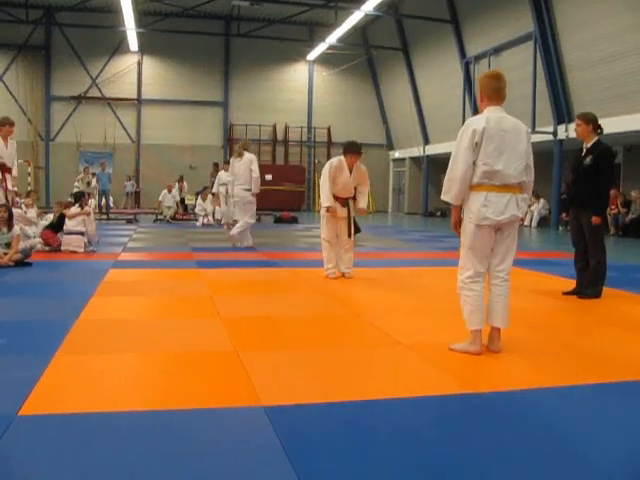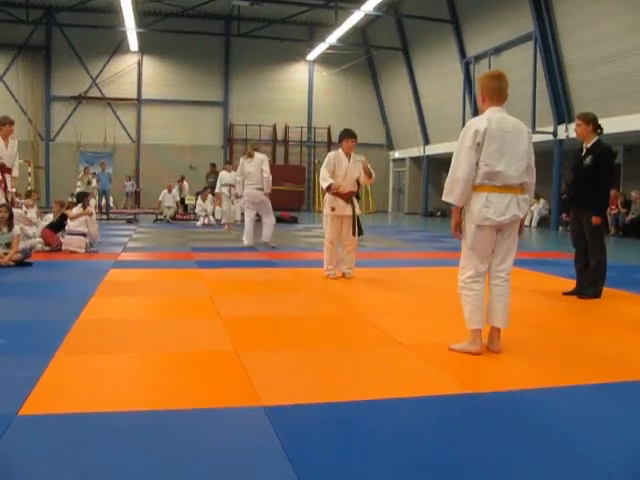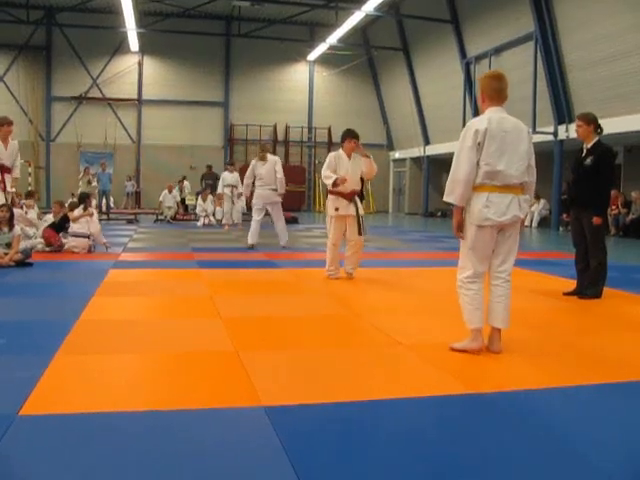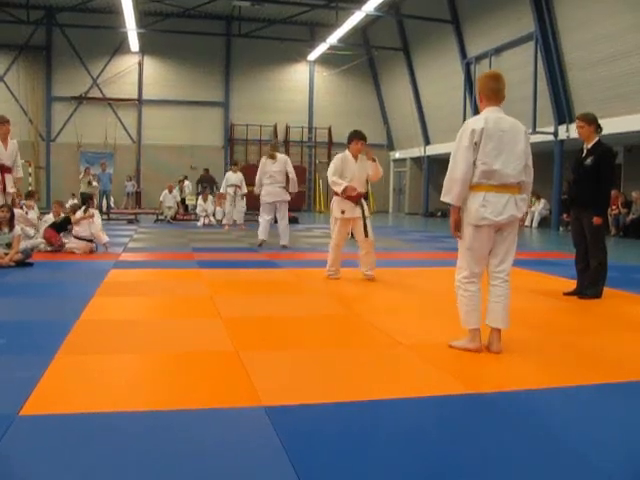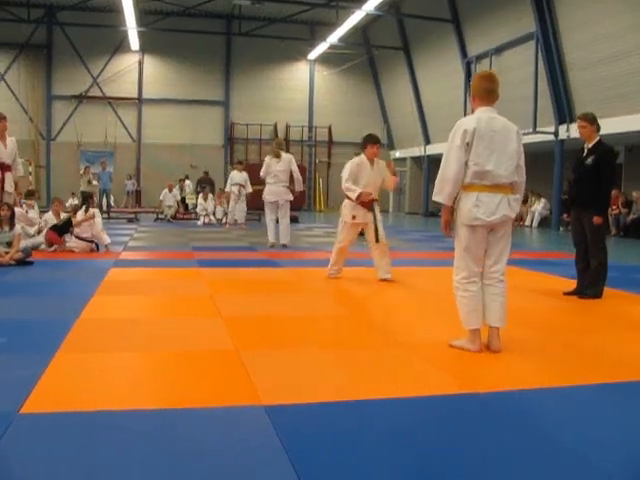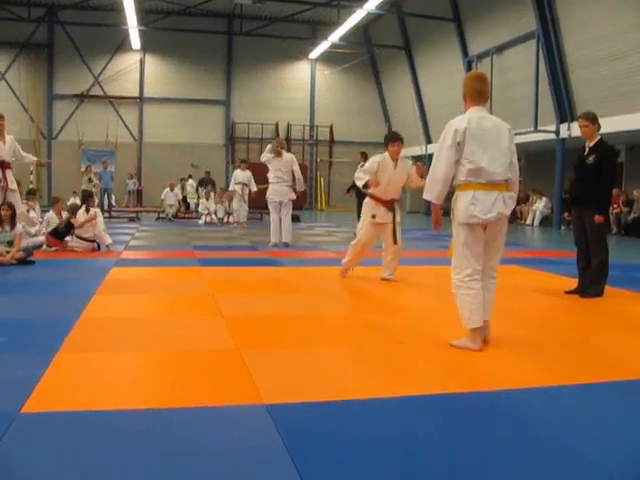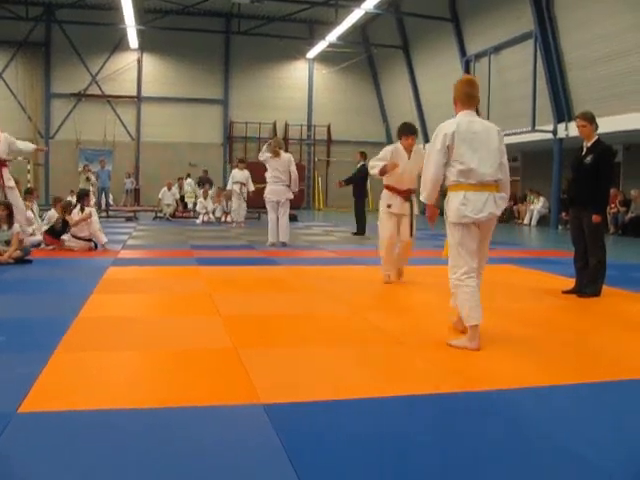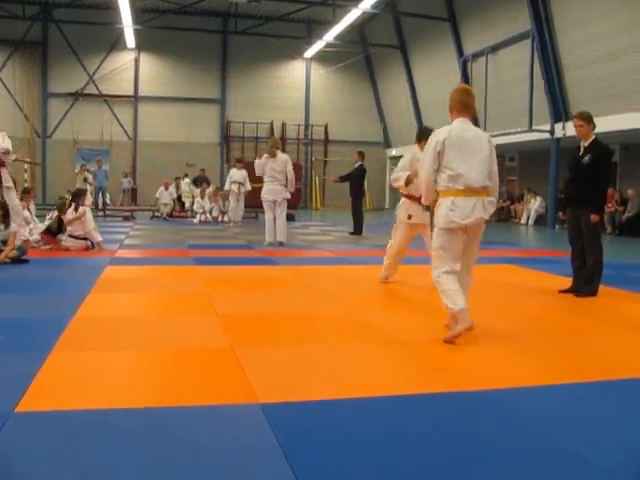
dt=0.2s
person 1, frame 1
left shoulder: (475, 125)
right shoulder: (521, 129)
left elbow: (460, 170)
right elbow: (528, 172)
left wrist: (455, 207)
right wrist: (520, 206)
left hip: (482, 203)
right hip: (510, 203)
left knee: (472, 273)
right knee: (501, 273)
left ankle: (475, 339)
right ankle: (495, 337)
person 1, frame 2
left shoulder: (477, 125)
right shoulder: (522, 129)
left elbow: (462, 171)
right elbow: (530, 173)
left wrist: (456, 208)
right wrist: (522, 209)
left hip: (482, 203)
right hip: (511, 204)
left knee: (472, 273)
right knee: (501, 273)
left ankle: (475, 338)
right ankle: (495, 337)
person 1, frame 3
left shoulder: (477, 126)
right shoulder: (522, 129)
left elbow: (463, 171)
right elbow: (530, 173)
left wrist: (457, 209)
right wrist: (522, 208)
left hip: (484, 203)
right hip: (512, 204)
left knee: (470, 273)
right knee: (501, 274)
left ankle: (475, 336)
right ankle: (495, 337)
person 1, frame 4
left shoulder: (474, 125)
right shoulder: (519, 129)
left elbow: (460, 170)
right elbow: (527, 173)
left wrist: (455, 208)
right wrist: (519, 207)
left hip: (481, 203)
right hip: (509, 204)
left knee: (468, 274)
right knee: (501, 274)
left ankle: (473, 336)
right ankle: (495, 337)
person 1, frame 5
left shoulder: (466, 125)
right shoulder: (512, 129)
left elbow: (452, 170)
right elbow: (520, 173)
left wrist: (446, 206)
right wrist: (512, 205)
left hip: (474, 202)
right hip: (503, 203)
left knee: (467, 274)
right knee: (496, 274)
left ankle: (473, 337)
right ankle: (494, 336)
person 1, frame 6
left shoulder: (458, 125)
right shoulder: (504, 128)
left elbow: (443, 168)
right elbow: (514, 170)
left wrist: (436, 204)
right wrist: (508, 202)
left hip: (471, 200)
right hip: (499, 200)
left knee: (467, 271)
right knee: (489, 269)
left ankle: (474, 336)
right ankle: (484, 326)
person 1, frame 7
left shoulder: (448, 128)
right shoulder: (493, 130)
left elbow: (433, 169)
right elbow: (504, 171)
left wrist: (430, 203)
right wrist: (500, 203)
left hip: (462, 201)
right hip: (489, 201)
left knee: (463, 270)
right knee: (476, 267)
left ankle: (473, 334)
right ankle: (463, 319)
person 1, frame 8
left shoulder: (441, 135)
right shoulder: (485, 138)
left elbow: (426, 175)
right elbow: (493, 179)
left wrist: (429, 201)
right wrist: (488, 207)
left hip: (452, 205)
right hip: (478, 206)
left knee: (444, 269)
right knee: (464, 268)
left ankle: (462, 317)
right ankle: (456, 316)
person 2, frame 1
left shoulder: (604, 151)
right shoulder: (581, 152)
left elbow: (606, 185)
left wrist: (599, 212)
right wrist: (568, 208)
left hip: (592, 210)
right hip: (577, 209)
left knee: (595, 250)
right knee: (580, 249)
left ankle: (593, 288)
right ankle: (581, 285)
person 2, frame 2
left shoulder: (604, 151)
right shoulder: (581, 152)
left elbow: (606, 184)
left wrist: (599, 212)
right wrist: (569, 208)
left hip: (592, 210)
right hip: (577, 209)
left knee: (595, 250)
right knee: (580, 249)
left ankle: (594, 288)
right ankle: (581, 285)
person 2, frame 3
left shoulder: (604, 151)
right shoulder: (581, 152)
left elbow: (606, 185)
left wrist: (600, 213)
right wrist: (569, 208)
left hip: (593, 210)
right hip: (577, 209)
left knee: (595, 250)
right knee: (580, 249)
left ankle: (594, 289)
right ankle: (582, 286)
person 2, frame 4
left shoulder: (605, 151)
right shoulder: (581, 152)
left elbow: (607, 185)
left wrist: (600, 212)
right wrist: (570, 208)
left hip: (593, 210)
right hip: (578, 209)
left knee: (595, 250)
right knee: (580, 249)
left ankle: (594, 288)
right ankle: (582, 286)
person 2, frame 5
left shoulder: (605, 151)
right shoulder: (582, 152)
left elbow: (607, 185)
left wrist: (601, 212)
right wrist: (570, 208)
left hip: (593, 210)
right hip: (578, 209)
left knee: (596, 250)
right knee: (581, 249)
left ankle: (594, 289)
right ankle: (582, 286)
person 2, frame 6
left shoulder: (606, 150)
right shoulder: (583, 151)
left elbow: (608, 183)
left wrist: (602, 211)
right wrist: (571, 207)
left hip: (594, 209)
right hip: (579, 208)
left knee: (597, 249)
right knee: (582, 248)
left ankle: (595, 287)
right ankle: (583, 284)
person 2, frame 7
left shoulder: (604, 150)
right shoulder: (580, 151)
left elbow: (606, 183)
left wrist: (599, 211)
right wrist: (569, 206)
left hip: (592, 208)
right hip: (576, 207)
left knee: (594, 248)
right knee: (579, 248)
left ankle: (593, 287)
right ankle: (580, 284)
person 2, frame 8
left shoulder: (602, 150)
right shoulder: (577, 151)
left elbow: (603, 183)
left wrist: (597, 210)
right wrist: (566, 206)
left hip: (590, 208)
right hip: (574, 207)
left knee: (591, 248)
right knee: (576, 247)
left ankle: (589, 286)
right ankle: (577, 283)
person 3, frame 1
left shoulder: (361, 169)
right shoulder: (333, 164)
left elbow: (363, 188)
right elbow: (325, 185)
left wrist: (362, 205)
right wrist: (329, 205)
left hip: (347, 205)
right hip: (331, 203)
left knee: (347, 238)
right knee: (328, 237)
left ankle: (346, 269)
right ankle: (330, 270)
person 3, frame 2
left shoulder: (359, 160)
right shoulder: (332, 157)
left elbow: (366, 179)
right elbow: (324, 174)
left wrist: (367, 172)
right wrist: (330, 185)
left hip: (350, 202)
right hip: (333, 202)
left knee: (351, 239)
right knee: (331, 238)
left ankle: (347, 269)
right ankle: (331, 270)
person 3, frame 3
left shoulder: (359, 159)
right shoulder: (333, 157)
left elbow: (370, 174)
right elbow: (325, 174)
left wrist: (366, 156)
right wrist: (336, 180)
left hip: (353, 202)
right hip: (337, 201)
left knee: (356, 239)
right knee: (334, 239)
left ankle: (350, 269)
right ankle: (332, 271)
person 3, frame 4
left shoulder: (365, 161)
right shoulder: (340, 159)
left elbow: (375, 177)
right elbow: (332, 178)
left wrist: (372, 160)
right wrist: (345, 187)
left hip: (359, 204)
right hip: (342, 203)
left knee: (366, 239)
right knee: (337, 240)
left ankle: (368, 270)
right ankle: (332, 271)
person 3, frame 5
left shoulder: (381, 165)
right shoulder: (355, 163)
left elbow: (390, 185)
right elbow: (346, 184)
left wrist: (392, 173)
right wrist: (359, 194)
left hip: (371, 208)
right hip: (353, 207)
left knee: (380, 242)
right knee: (343, 242)
left ankle: (385, 273)
right ankle: (333, 270)
person 3, frame 6
left shoulder: (406, 164)
right shoulder: (377, 160)
left elbow: (414, 183)
right elbow: (359, 175)
left wrist: (420, 175)
right wrist: (368, 182)
left hip: (392, 208)
right hip: (374, 206)
left knee: (393, 244)
right knee: (362, 240)
left ankle: (388, 273)
right ankle: (346, 265)
person 3, frame 7
left shoulder: (420, 153)
right shoulder: (391, 150)
right elbow: (373, 164)
right wrist: (385, 167)
left hip: (408, 200)
right hip: (391, 198)
left knee: (407, 238)
right knee: (388, 237)
left ankle: (398, 266)
right ankle: (388, 271)
person 3, frame 8
right shoulder: (411, 157)
right elbow: (395, 179)
right wrist: (410, 177)
left hip: (428, 208)
right hip: (410, 207)
right knee: (398, 244)
right ankle: (386, 273)
